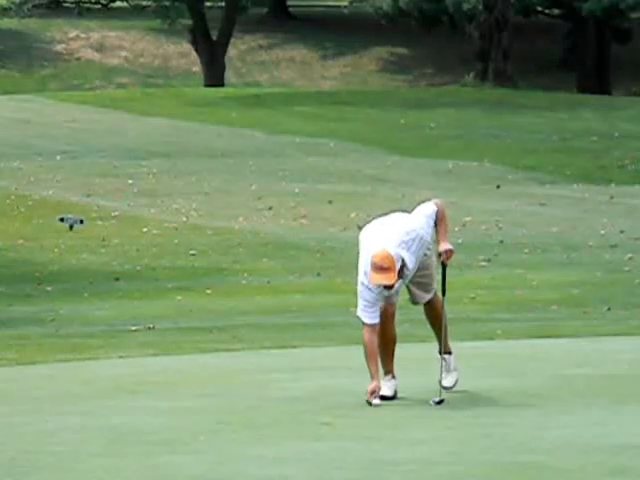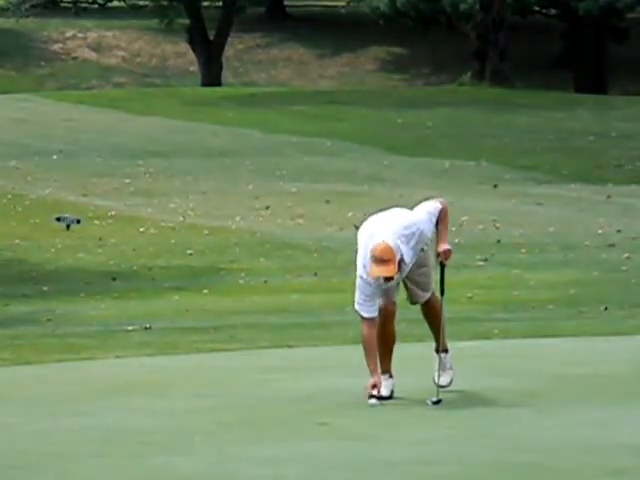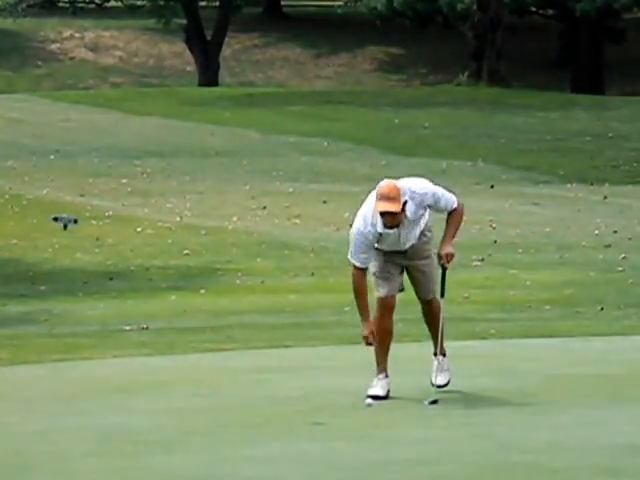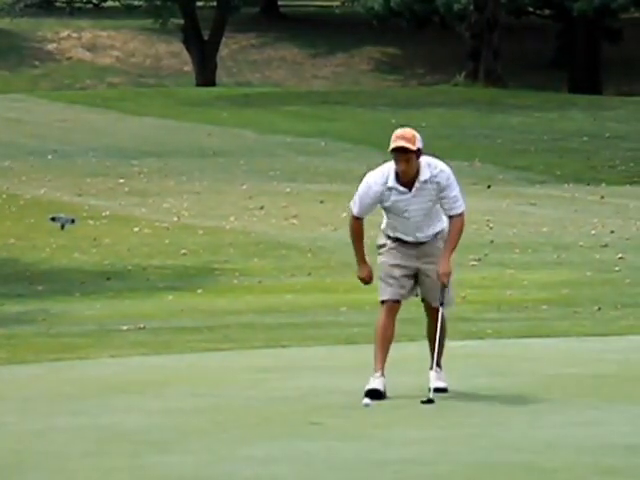
dt=0.3s
person 1, frame 1
left shoulder: (414, 234)
right shoulder: (369, 279)
left elbow: (437, 205)
right elbow: (370, 330)
left wrist: (443, 241)
right wrist: (374, 379)
left hip: (416, 247)
left knee: (430, 299)
right knee: (386, 312)
left ankle: (446, 353)
right ankle: (388, 377)
person 1, frame 2
left shoulder: (415, 228)
right shoulder: (367, 271)
left elbow: (440, 204)
right elbow: (368, 325)
left wrist: (442, 241)
right wrist: (374, 374)
left hip: (415, 246)
left knee: (426, 299)
right knee: (386, 310)
left ankle: (442, 351)
right ankle: (386, 377)
person 1, frame 3
left shoulder: (421, 192)
right shoulder: (364, 227)
left elbow: (457, 207)
right elbow: (358, 271)
left wrist: (447, 243)
right wrist: (365, 321)
left hip: (418, 239)
right hip: (382, 249)
left knee: (428, 298)
right knee: (385, 302)
left ankle: (440, 355)
right ankle: (381, 375)
person 1, frame 4
left shoulder: (440, 174)
right shoulder: (376, 181)
left elbow: (457, 217)
right elbow: (356, 218)
left wrist: (446, 259)
right wrist: (361, 263)
left hip: (432, 243)
right hip: (396, 245)
left knee: (433, 307)
right knee: (389, 305)
left ankle: (436, 369)
right ankle: (378, 375)
